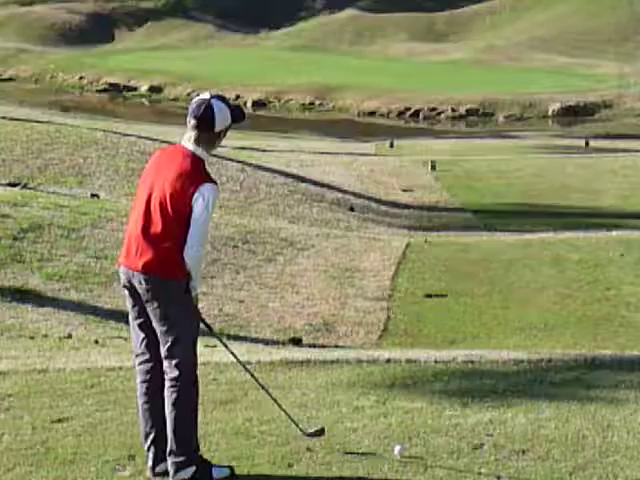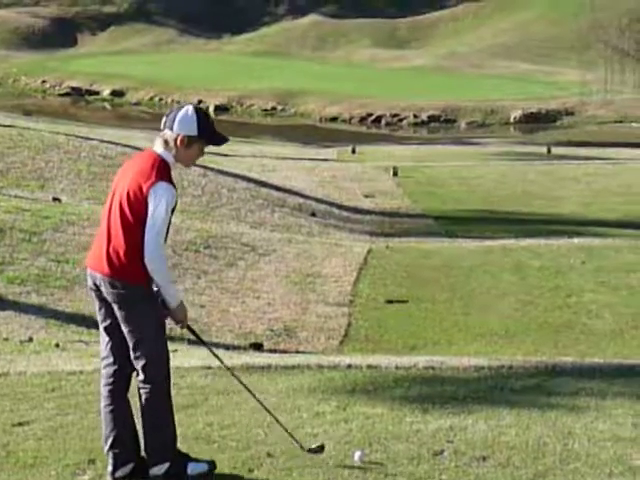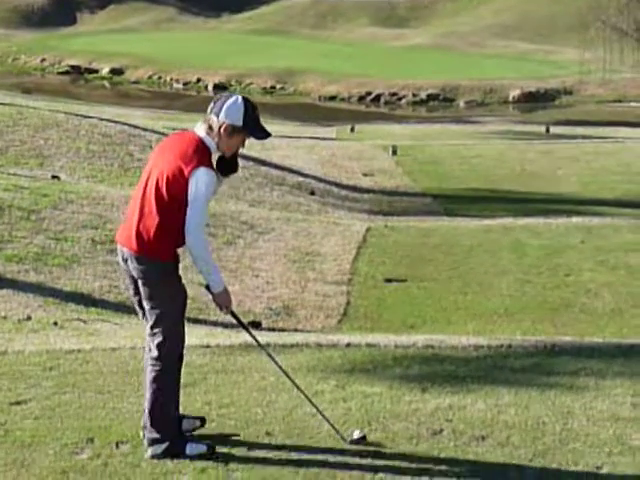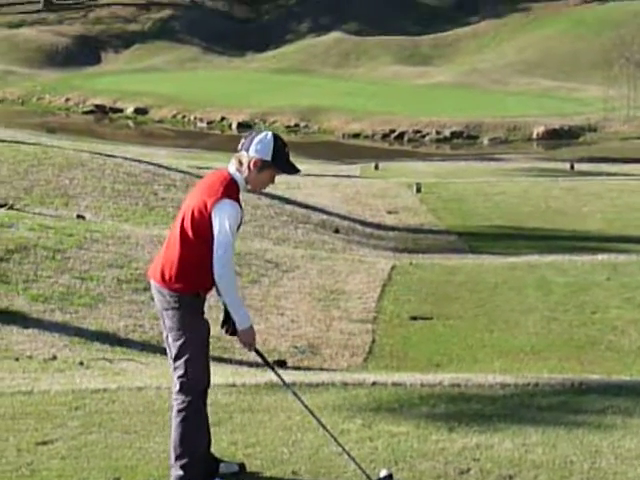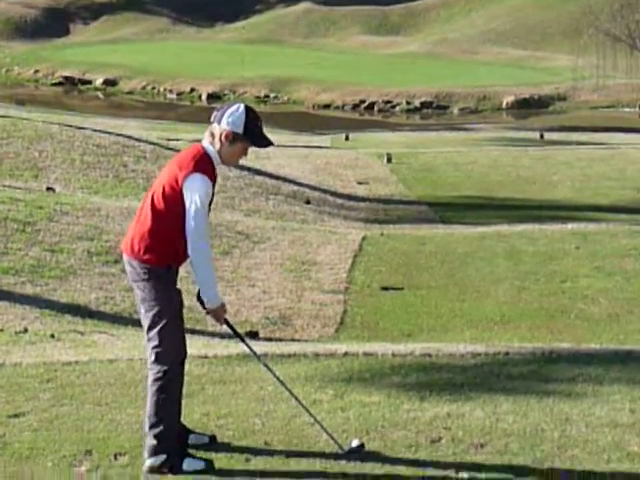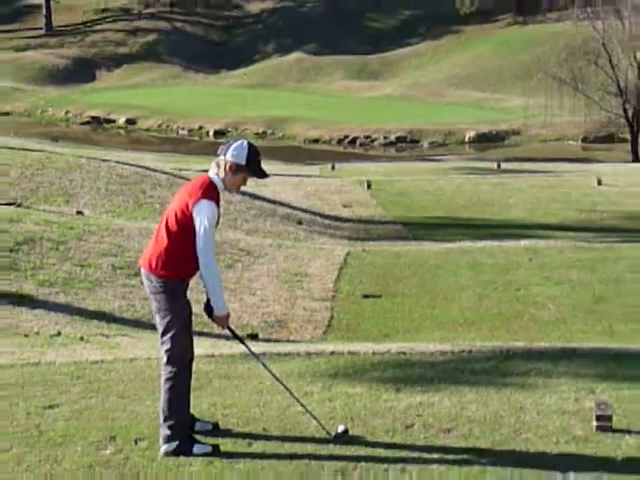
dt=0.7s
person 1, frame 1
left shoulder: (160, 157)
right shoulder: (203, 185)
right elbow: (192, 250)
right wrist: (192, 290)
left hip: (130, 269)
right hip: (163, 279)
left knee: (149, 366)
right knee: (179, 372)
person 1, frame 2
left shoulder: (136, 162)
right shoulder: (162, 184)
right elbow: (152, 254)
left wrist: (158, 294)
right wrist: (173, 300)
left hip: (98, 272)
right hip: (127, 281)
left knee: (115, 371)
right knee: (153, 374)
person 1, frame 3
left shoulder: (175, 141)
right shoulder: (200, 166)
right elbow: (195, 236)
left wrist: (222, 175)
right wrist: (218, 286)
left hip: (129, 247)
right hip: (154, 258)
left knee: (161, 341)
right knee: (166, 348)
left ankle: (165, 418)
right ankle: (162, 438)
person 1, frame 4
left shoulder: (217, 182)
right shoulder: (226, 201)
right elbow: (222, 269)
left wrist: (229, 308)
right wrist: (243, 322)
left hip: (171, 285)
right hip: (180, 293)
left knee: (192, 381)
right knee: (191, 386)
person 1, frame 5
left shoulder: (195, 158)
right shoulder: (198, 174)
left elbow: (193, 234)
right elbow: (197, 242)
left wrist: (208, 291)
right wrist: (212, 298)
left hip: (151, 259)
right hip: (151, 264)
left knee: (170, 351)
right knee: (168, 356)
left ankle: (171, 429)
right ankle: (161, 450)
person 1, frame 6
left shoulder: (201, 186)
right shoulder: (206, 200)
left elbow: (198, 252)
right elbow: (206, 258)
left wrist: (213, 300)
right wrist: (220, 307)
left hip: (164, 273)
right hip: (165, 278)
left knee: (182, 352)
right knee: (177, 356)
left ankle: (180, 418)
right ankle: (174, 437)
